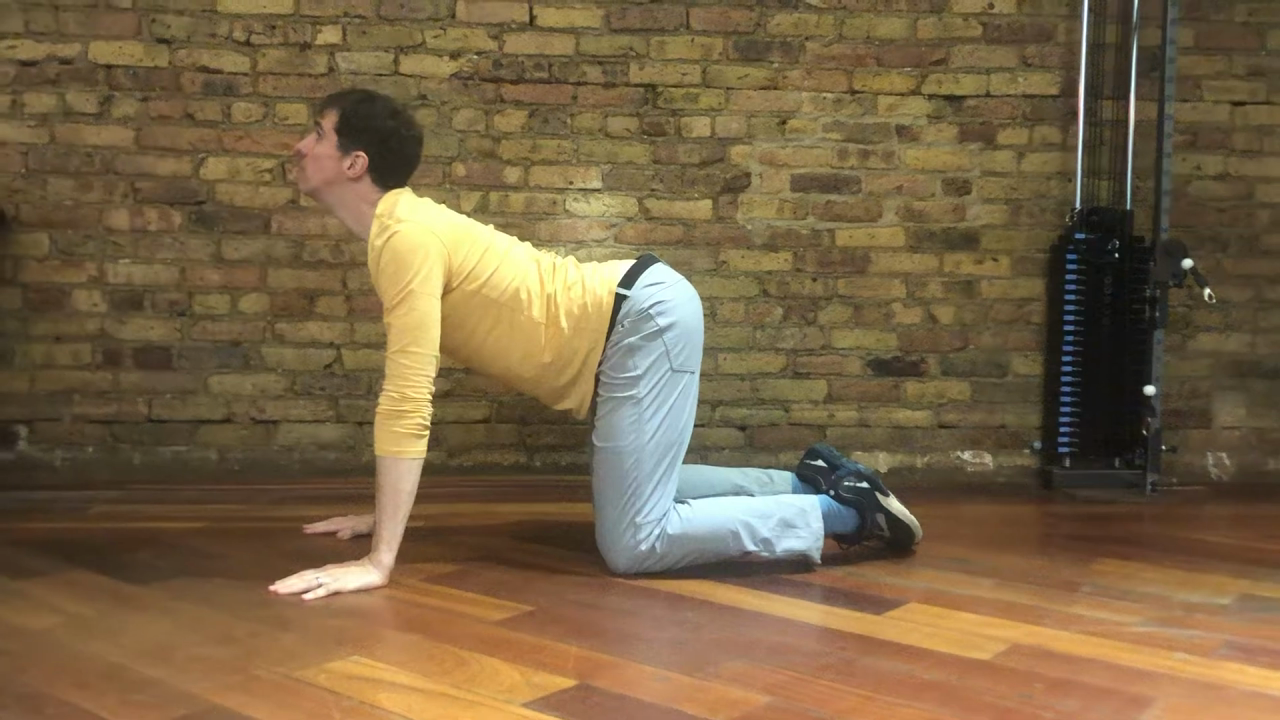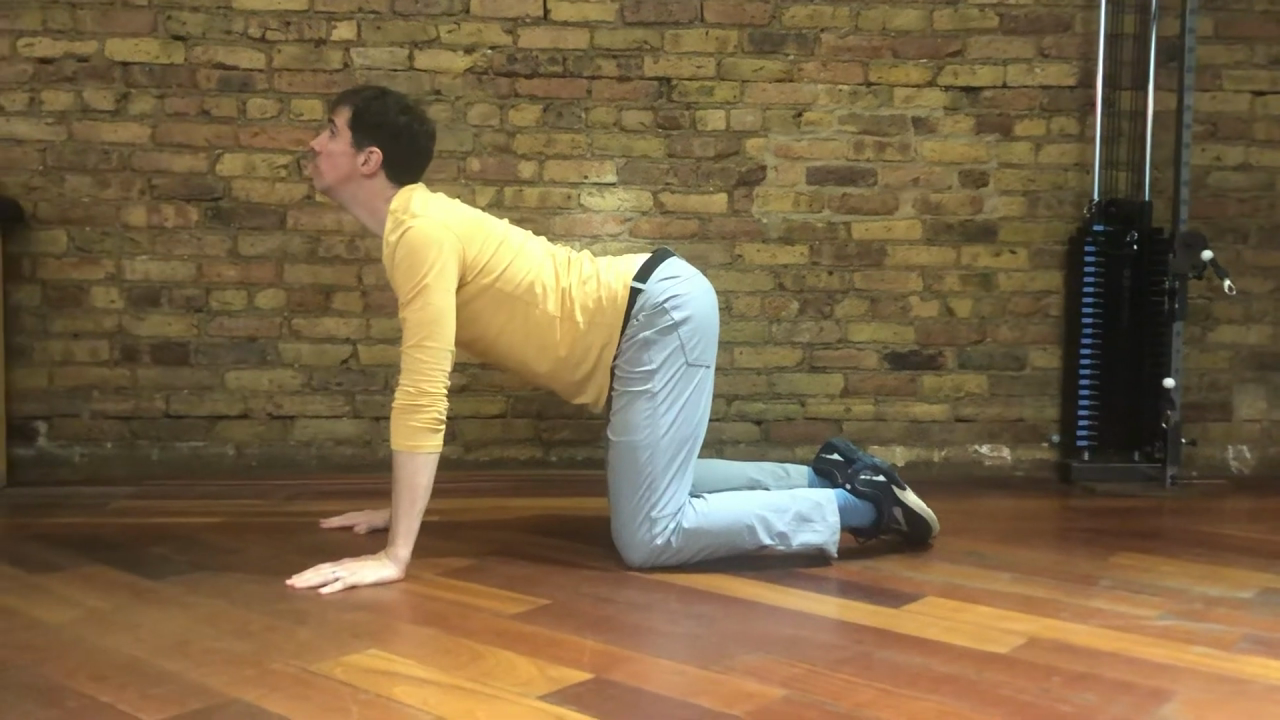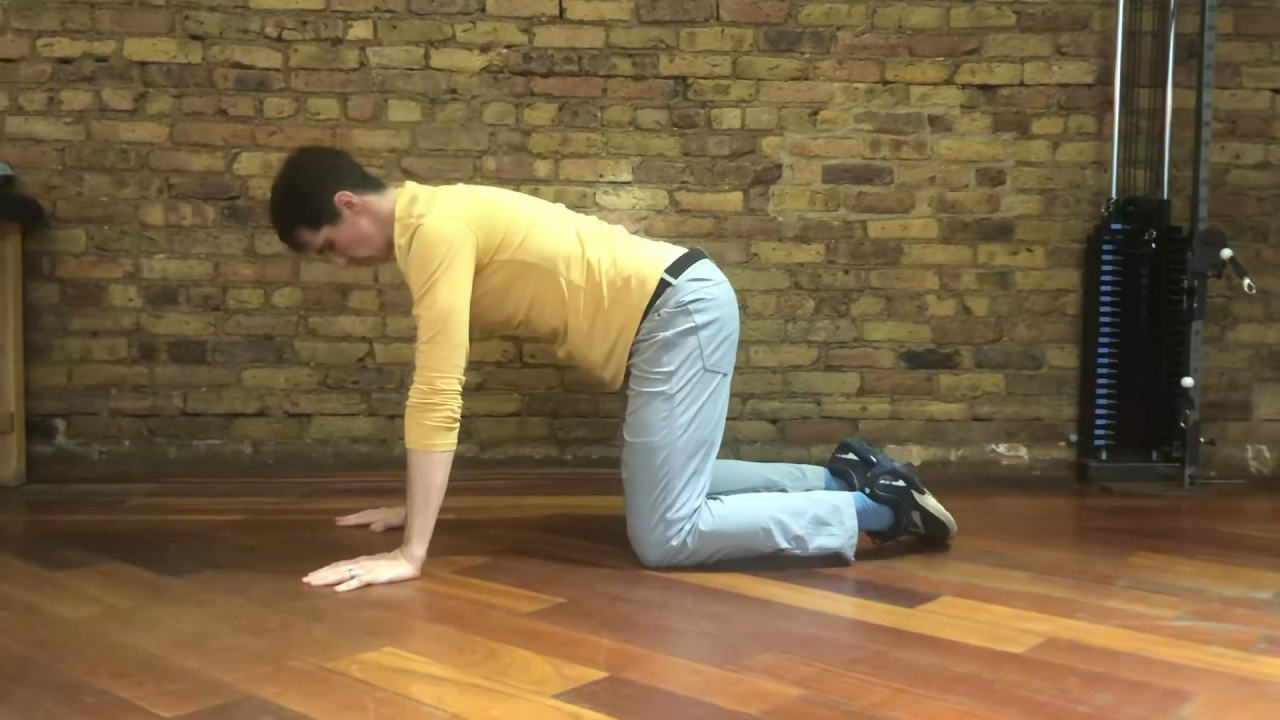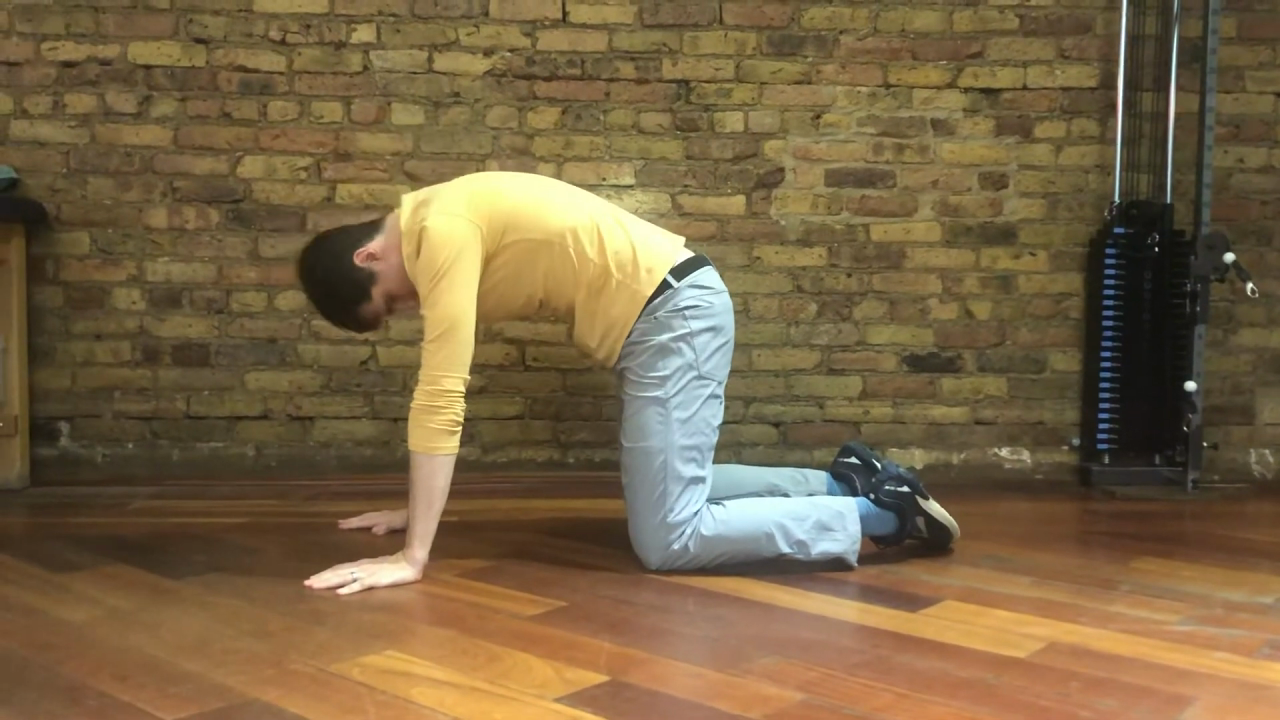
dt=0.7s
person 1, frame 1
left shoulder: (404, 236)
right shoulder: (400, 228)
left elbow: (406, 400)
right elbow: (405, 390)
left wrist: (378, 560)
right wrist: (382, 513)
left hip: (644, 315)
right hip: (633, 316)
left knee: (632, 544)
right knee: (636, 490)
left ankle: (841, 510)
right ankle: (807, 481)
person 1, frame 2
left shoulder: (418, 232)
right shoulder: (413, 226)
left elbow: (421, 395)
right elbow: (422, 383)
left wrist: (394, 555)
right wrist: (398, 506)
left hip: (660, 310)
right hip: (650, 309)
left knee: (647, 538)
right knee: (653, 484)
left ankle: (858, 506)
right ankle: (825, 475)
person 1, frame 3
left shoulder: (432, 227)
right shoulder: (436, 219)
left elbow: (436, 392)
right elbow: (437, 385)
left wrist: (410, 552)
right wrist: (413, 506)
left hip: (679, 309)
right hip: (670, 307)
left knee: (663, 537)
right knee: (667, 486)
left ankle: (872, 509)
right ankle: (841, 477)
person 1, frame 4
left shoulder: (439, 231)
right shoulder: (436, 226)
left elbow: (441, 393)
right elbow: (440, 386)
left wrist: (412, 555)
right wrist: (415, 509)
left hip: (674, 311)
right hip: (661, 312)
left knee: (668, 539)
right knee: (666, 488)
left ankle: (878, 513)
right ankle: (843, 483)
